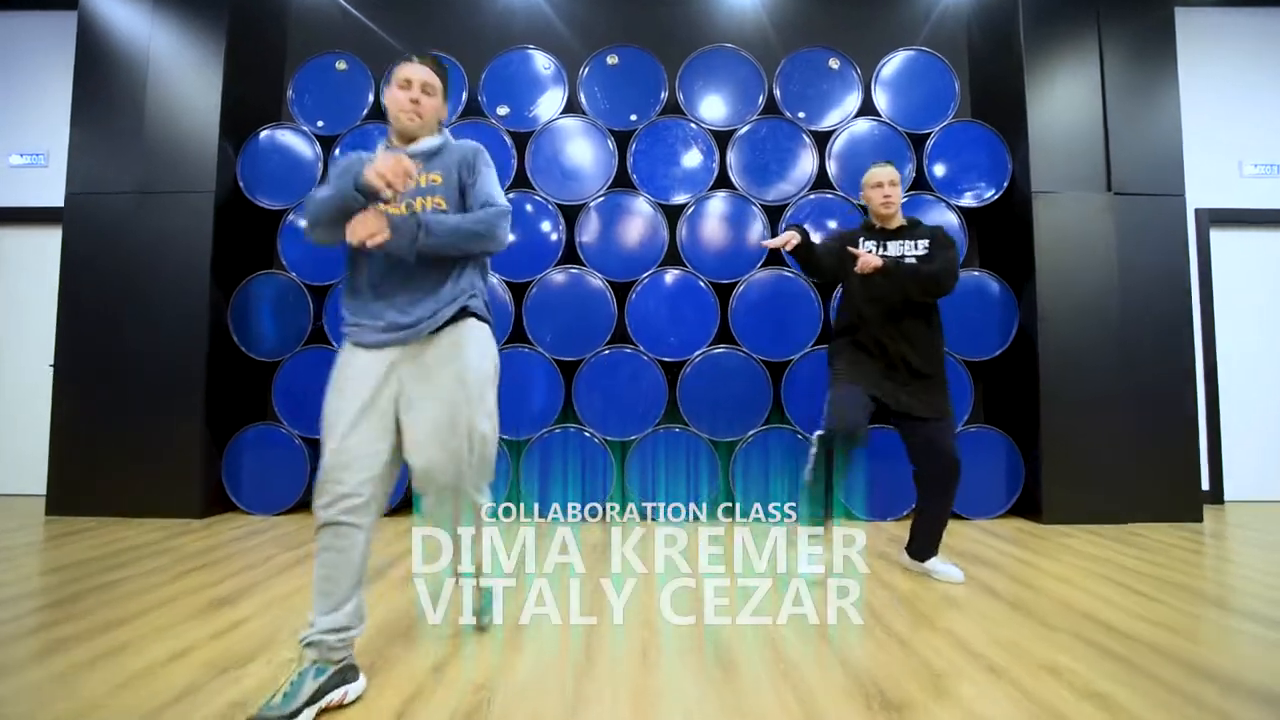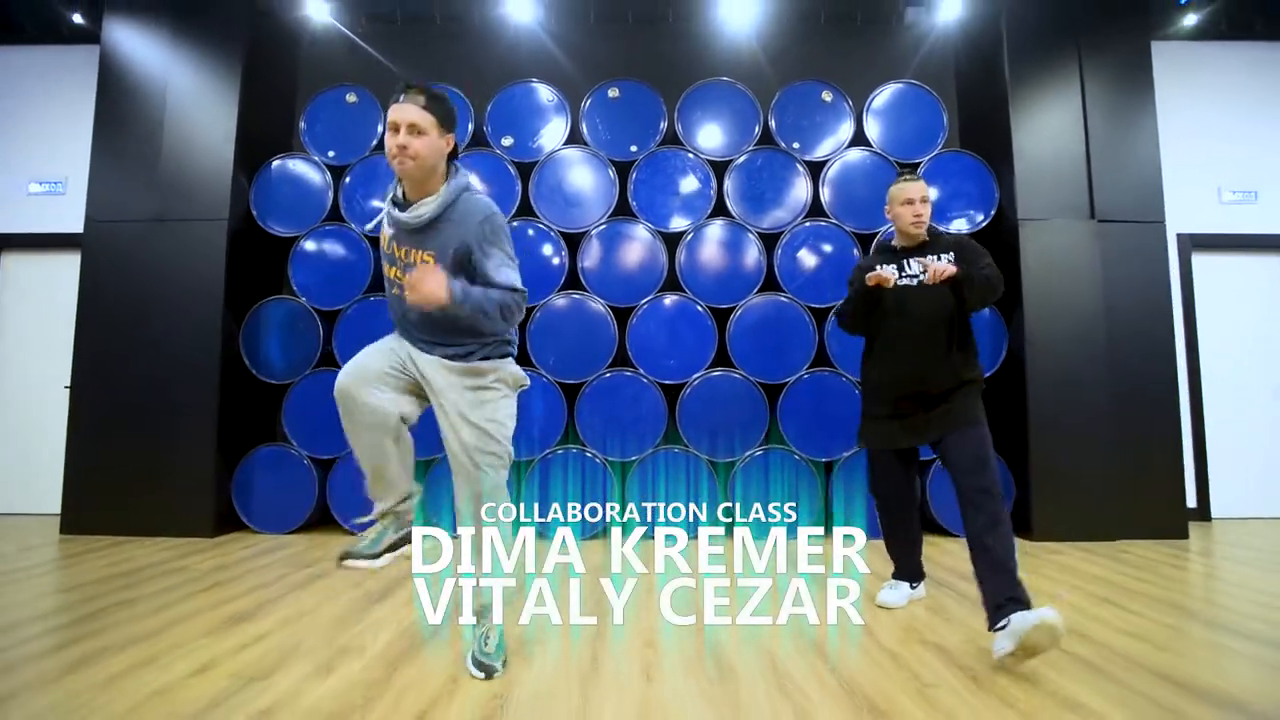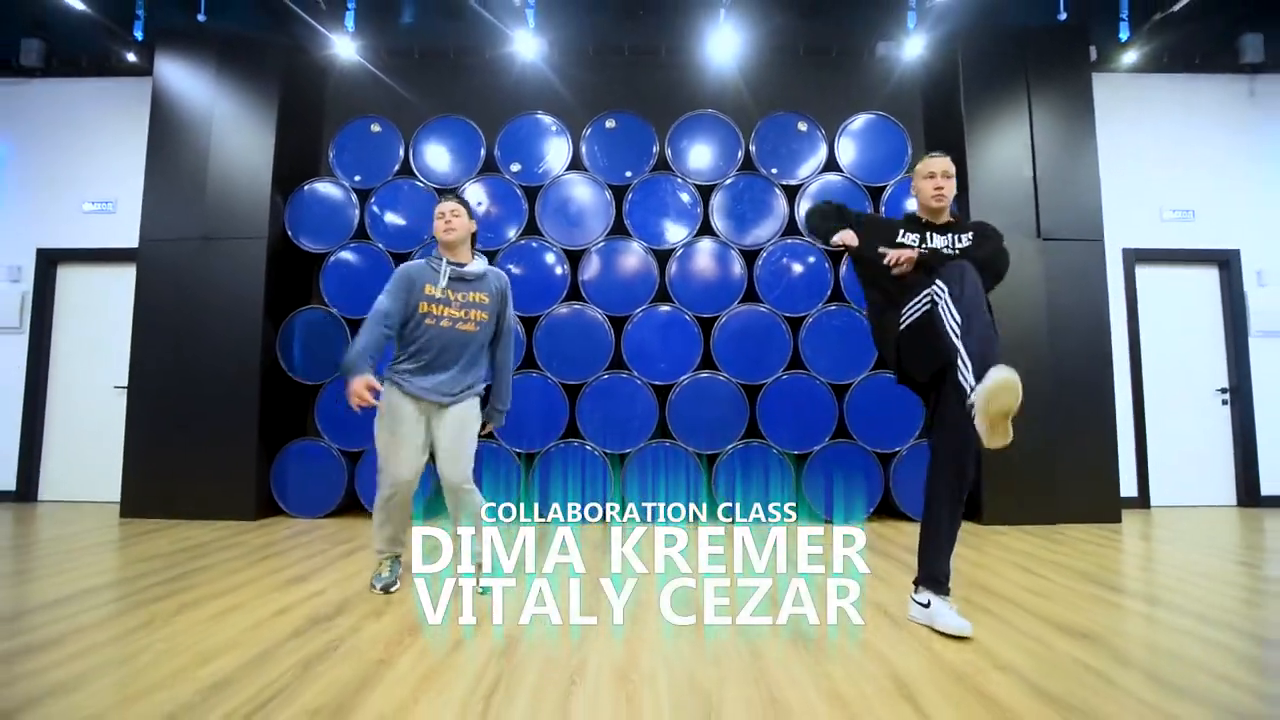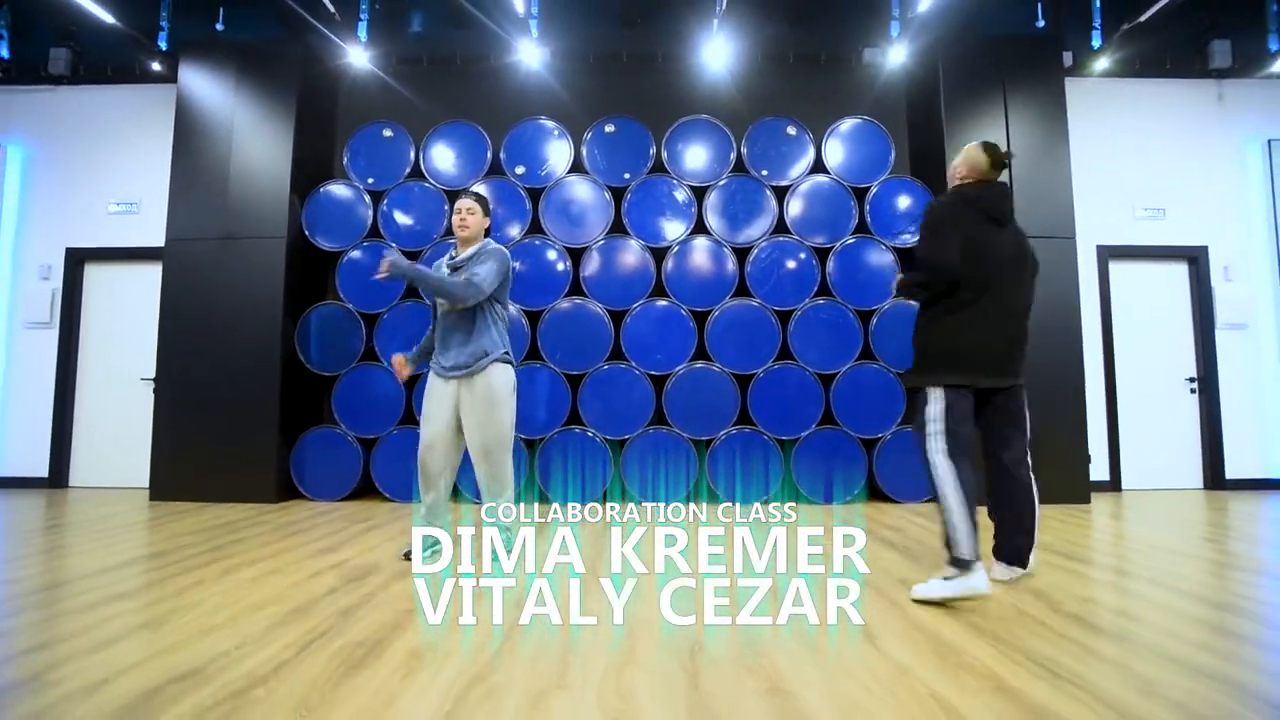
dt=1s
person 1, frame 1
left shoulder: (466, 157)
right shoulder: (357, 168)
left elbow: (494, 227)
right elbow: (319, 221)
left wrist: (400, 227)
right wrist: (365, 182)
left hip: (451, 343)
right hip: (366, 350)
left knee: (451, 483)
right knee: (345, 497)
person 1, frame 2
left shoulder: (477, 214)
right shoulder: (395, 200)
left elbow: (510, 304)
left wrist: (453, 294)
left hip: (477, 367)
right hip: (409, 347)
left knee: (481, 496)
right knee: (356, 383)
left ankle: (485, 620)
right ankle: (397, 510)
person 1, frame 3
left shoulder: (497, 281)
right shoulder: (411, 274)
left elbow: (502, 347)
right elbow: (381, 320)
left wrist: (497, 407)
right wrist: (359, 366)
left hip: (462, 399)
right hip: (403, 394)
left knee: (457, 481)
right knee: (397, 479)
right ankle: (389, 558)
person 1, frame 4
left shoulder: (494, 255)
right shoulder: (438, 268)
left elbow: (466, 292)
left wrist: (404, 269)
right wrist: (413, 358)
left hip: (487, 372)
right hip: (442, 374)
left knee: (491, 456)
right knee: (433, 454)
left ankle: (501, 538)
right ankle: (432, 535)
person 2, frame 1
left shoulder: (935, 240)
right shoulder: (851, 242)
left elbow: (939, 282)
right elbow: (817, 264)
left wrist: (885, 267)
right wrist: (797, 238)
left hip: (918, 373)
right hip: (858, 363)
left knee: (941, 464)
right knee: (840, 431)
left ankle: (922, 552)
person 2, frame 2
left shoulder: (957, 249)
right shoulder: (872, 262)
left elbow: (991, 287)
right elbow: (852, 323)
left wrist: (955, 275)
right wrist: (868, 289)
left hip: (953, 395)
right hip: (889, 403)
left knee: (982, 493)
right knee: (893, 496)
left ankle: (1008, 617)
right ankle: (908, 576)
person 2, frame 3
left shoulder: (977, 234)
right shoulder: (885, 232)
left elbow: (994, 267)
right elbow: (820, 214)
left wrist: (923, 259)
right wrist: (841, 233)
left hip: (956, 362)
right hip: (910, 340)
left knee: (953, 473)
right knee: (957, 278)
left ankle: (929, 593)
right ankle: (985, 387)
person 2, frame 4
left shoulder: (943, 213)
right shoulder: (1008, 224)
left elbow: (934, 277)
right elbow: (1027, 277)
left wrist: (907, 284)
left hip: (944, 358)
right hip: (1001, 356)
left knee: (946, 450)
right knee: (1008, 457)
left ankle: (965, 565)
right ankle: (1015, 556)
